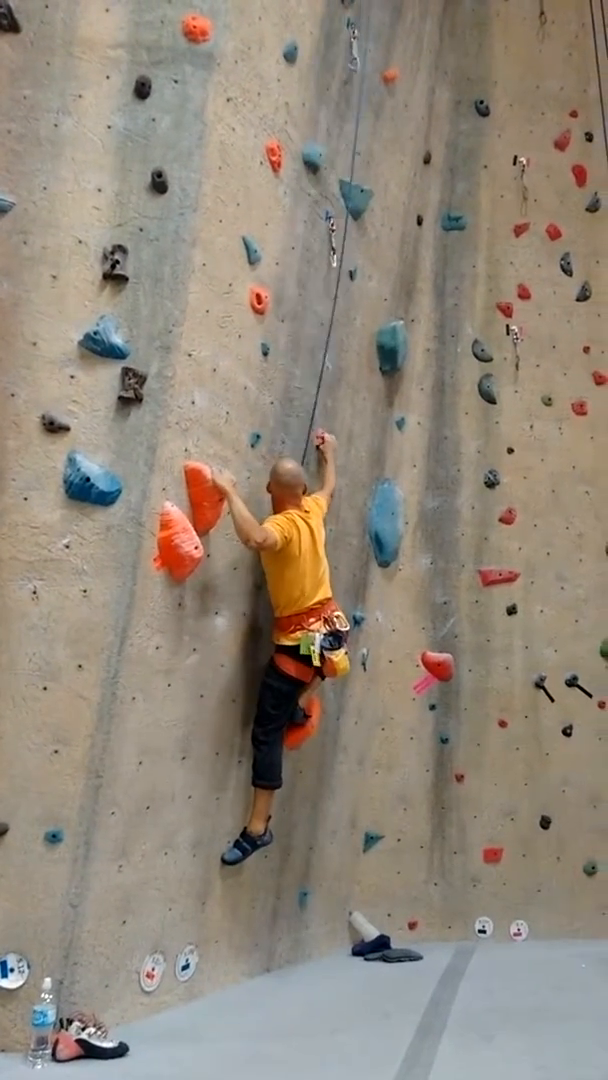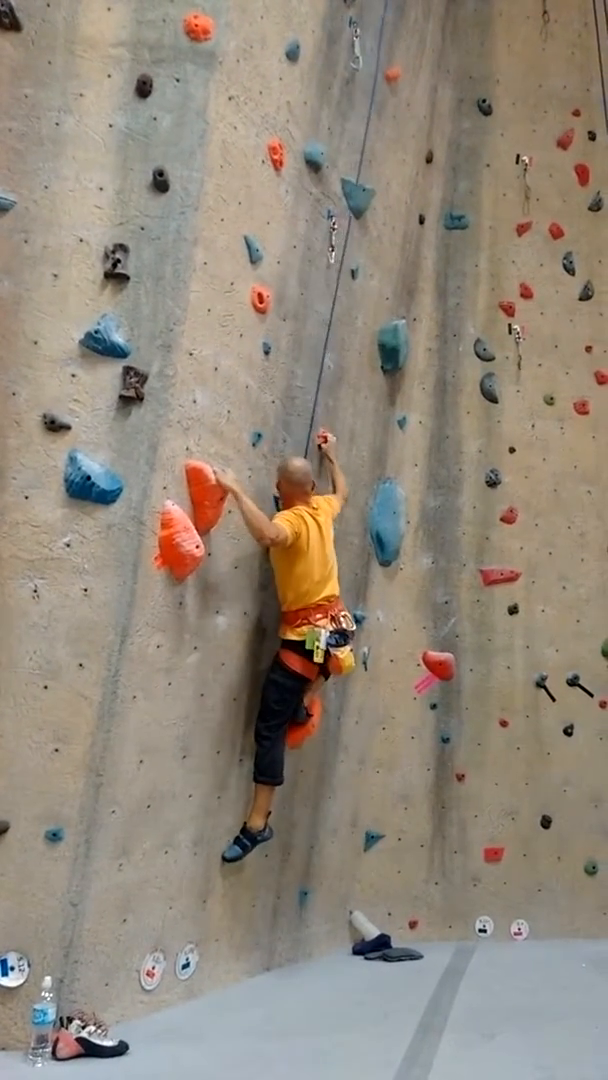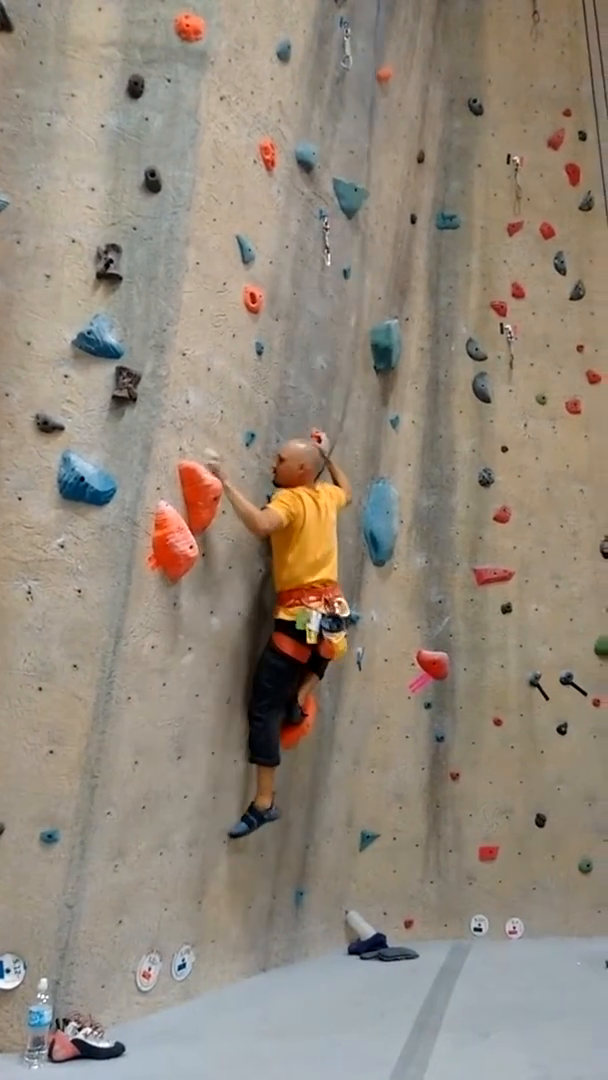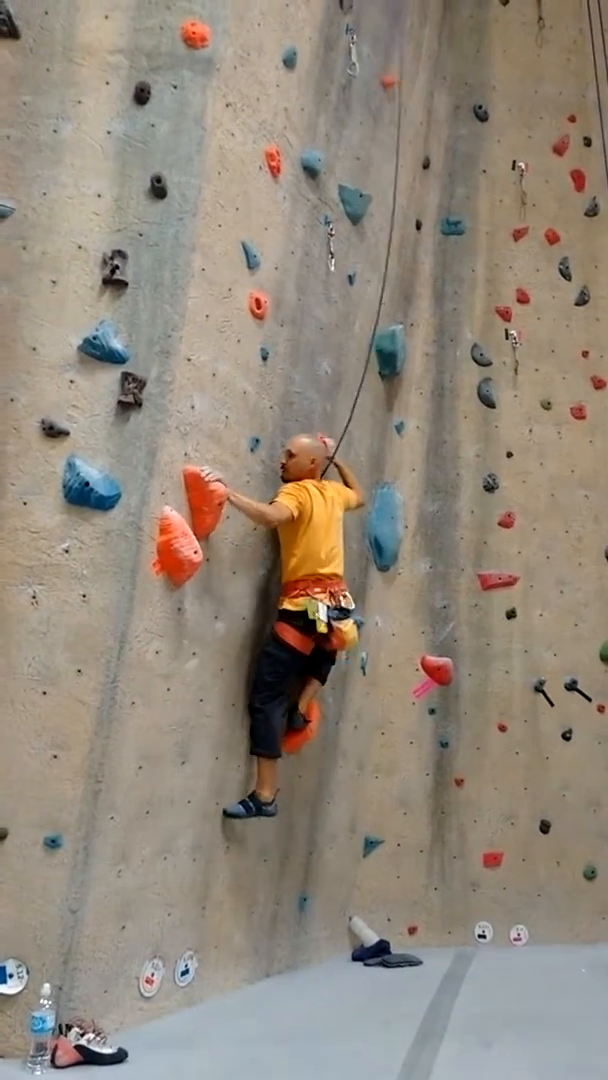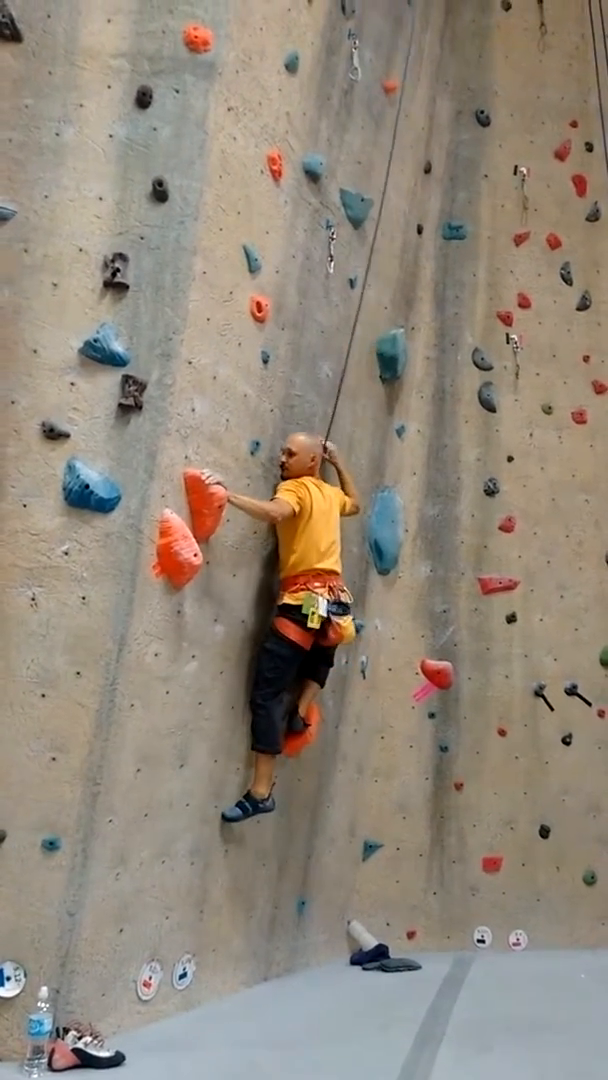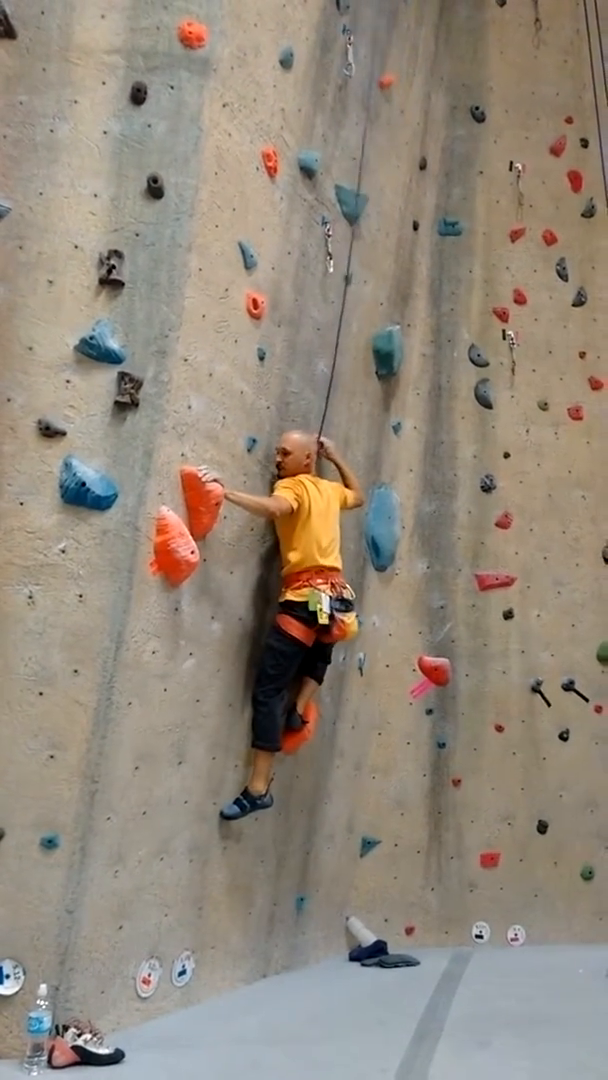
dt=0.3s
person 1, frame 1
left shoulder: (282, 526)
right shoulder: (313, 510)
left elbow: (254, 539)
right elbow: (329, 486)
left wrist: (230, 492)
right wrist: (328, 453)
left hip: (299, 636)
right hip: (330, 626)
left knee: (267, 731)
left ankle: (258, 828)
right ankle: (302, 705)
person 1, frame 2
left shoulder: (292, 520)
right shoulder: (323, 508)
left elbow: (267, 534)
right elbow: (342, 493)
left wrist: (236, 490)
right wrist: (331, 458)
left hip: (305, 633)
right hip: (335, 623)
left knee: (270, 726)
left ankle: (257, 824)
right ankle: (305, 703)
person 1, frame 3
left shoulder: (289, 500)
right shoulder: (327, 495)
left elbow: (259, 524)
right elbow: (348, 491)
left wrist: (227, 483)
right wrist: (328, 456)
left hip: (300, 615)
right hip: (331, 609)
left knee: (263, 707)
right knee: (320, 652)
left ankle: (264, 803)
right ankle: (299, 701)
person 1, frame 4
left shoulder: (296, 491)
right shoulder: (334, 492)
left elbow: (272, 516)
right elbow: (359, 497)
left wrist: (228, 494)
right wrist: (338, 461)
left hip: (304, 605)
right hip: (336, 603)
left knee: (266, 698)
right knee: (322, 655)
left ankle: (264, 795)
right ankle: (301, 708)
person 1, frame 5
left shoulder: (295, 488)
right shoulder: (330, 493)
left elbow: (274, 513)
right elbow: (355, 504)
left wrist: (229, 495)
right wrist: (338, 463)
left hip: (303, 601)
right hip: (334, 599)
left knee: (267, 694)
right knee: (320, 657)
left ankle: (261, 792)
right ankle: (300, 713)
person 1, frame 6
left shoulder: (293, 486)
right shoulder: (329, 488)
left elbow: (274, 507)
right elbow: (358, 495)
left wrist: (226, 493)
right wrist: (336, 458)
left hip: (304, 597)
right hip: (335, 594)
left knee: (268, 690)
right knee: (317, 654)
left ankle: (258, 789)
right ankle: (298, 709)
